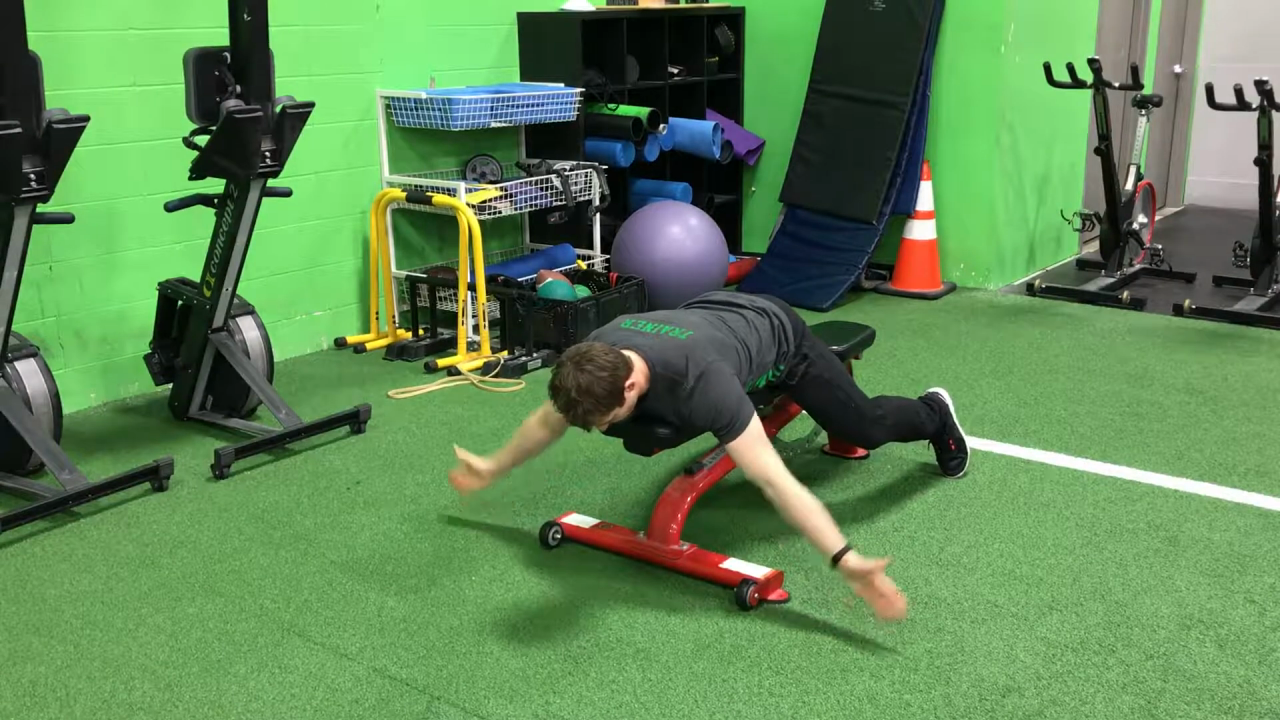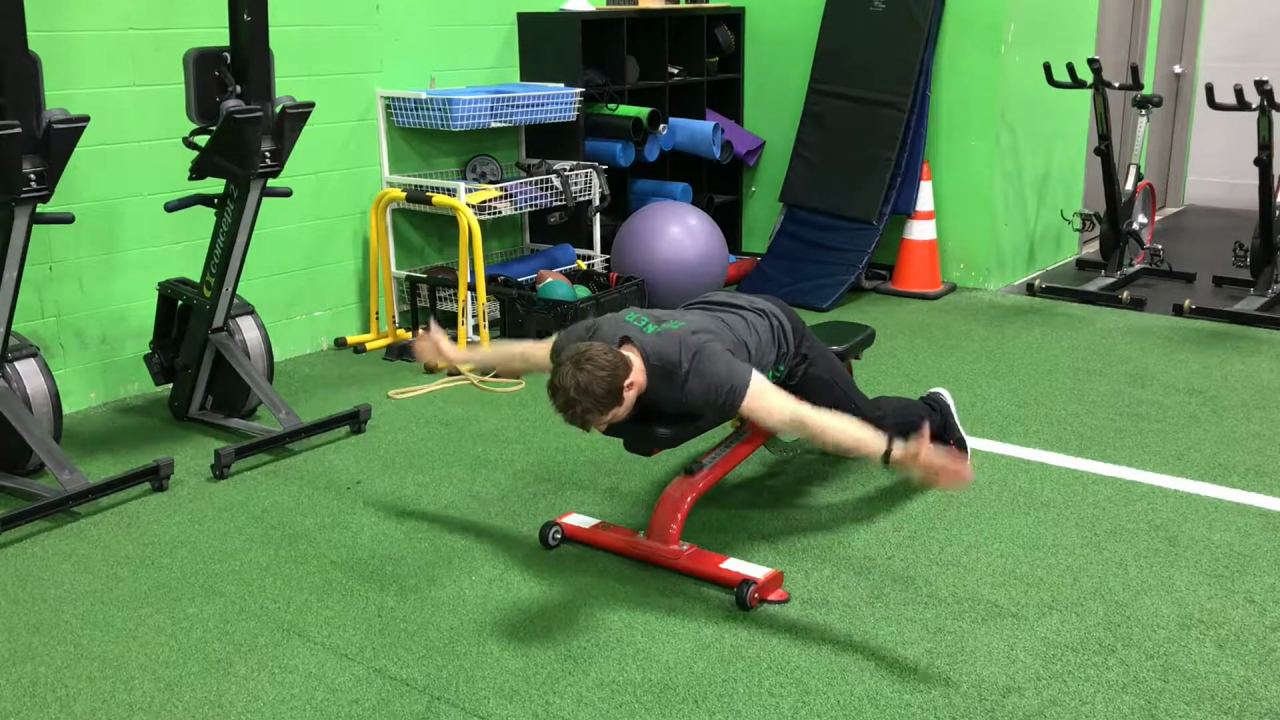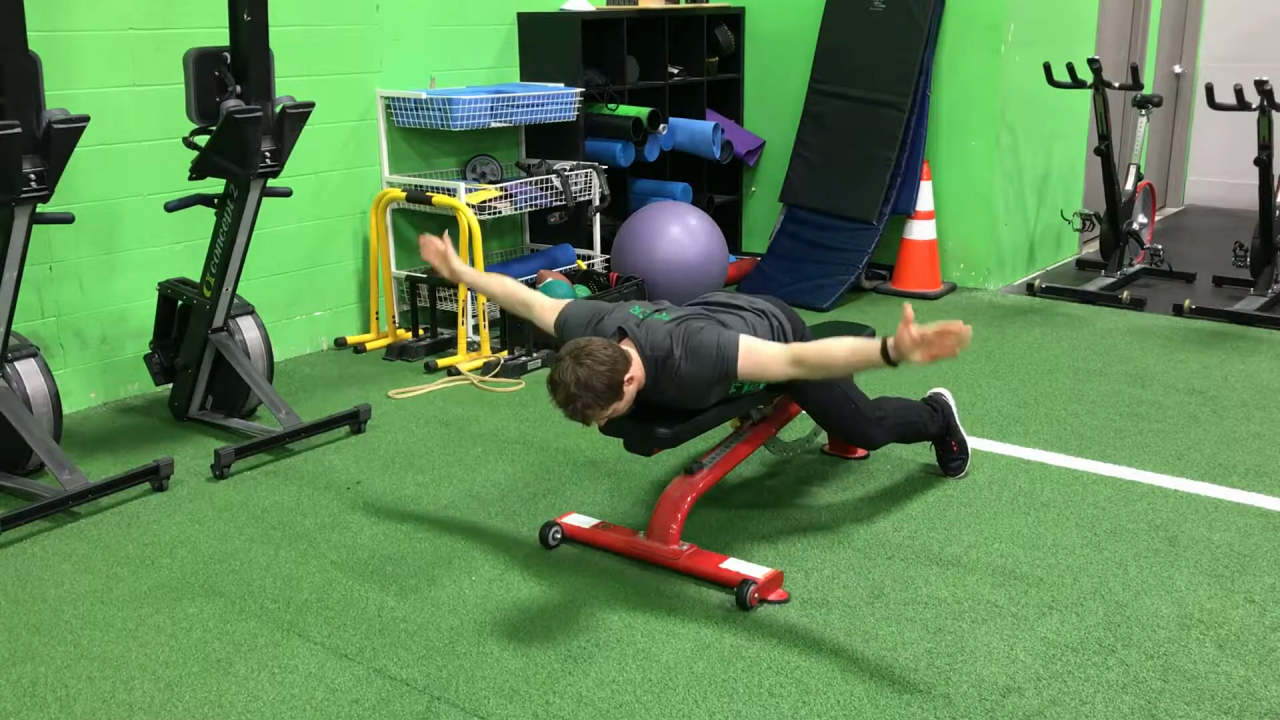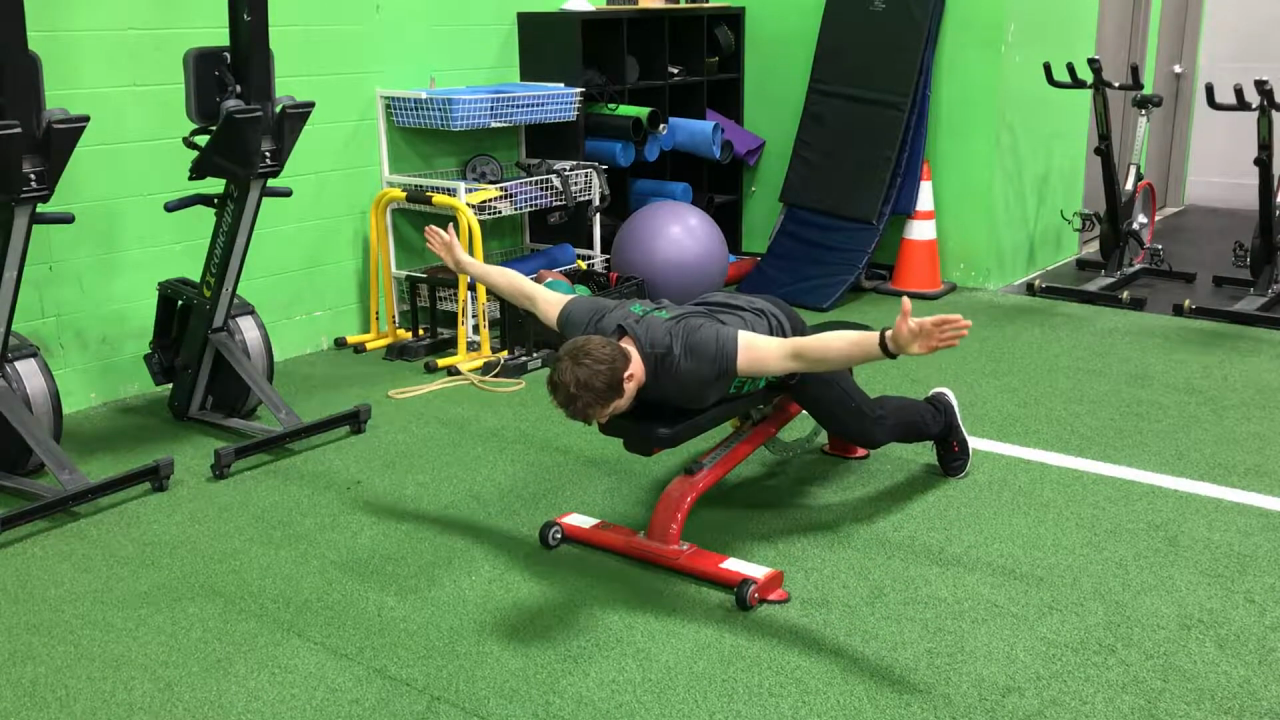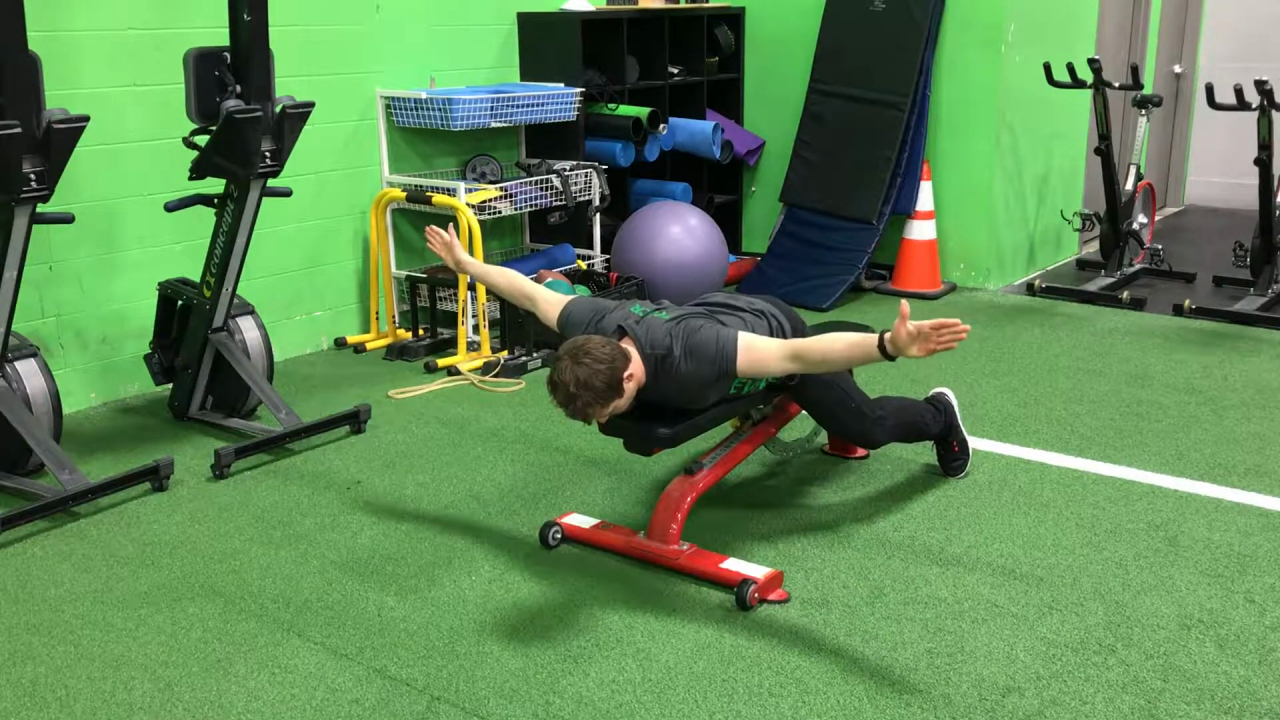
dt=0.2s
person 1, frame 1
left shoulder: (698, 383)
right shoulder: (590, 360)
left elbow: (775, 481)
right elbow: (547, 421)
left wrist: (844, 559)
right wrist: (492, 467)
left hip: (777, 335)
right hip: (717, 311)
left knee: (863, 425)
left ankle: (934, 416)
person 1, frame 2
left shoulder: (694, 370)
right shoulder: (591, 342)
left elbow: (800, 417)
right elbow: (528, 354)
left wrist: (894, 455)
right wrist: (458, 355)
left hip: (778, 343)
right hip: (718, 313)
left knee: (864, 416)
left ankle: (932, 414)
person 1, frame 3
left shoulder: (686, 358)
right shoulder: (591, 331)
left elbow: (799, 361)
right elbow: (528, 297)
left wrist: (892, 349)
right wrist: (461, 271)
left hip: (777, 333)
right hip: (721, 316)
left knee: (865, 428)
left ankle: (936, 416)
person 1, frame 4
left shoulder: (686, 355)
right shoulder: (590, 327)
left elbow: (799, 354)
right elbow: (532, 293)
left wrist: (891, 343)
right wrist: (465, 263)
left hip: (777, 334)
right hip: (721, 315)
left knee: (864, 426)
left ankle: (938, 417)
person 1, frame 5
left shoulder: (686, 355)
right shoulder: (591, 328)
left elbow: (798, 355)
right elbow: (531, 293)
left wrist: (890, 345)
right wrist: (466, 263)
left hip: (776, 334)
right hip: (722, 314)
left knee: (865, 427)
left ankle: (938, 415)
